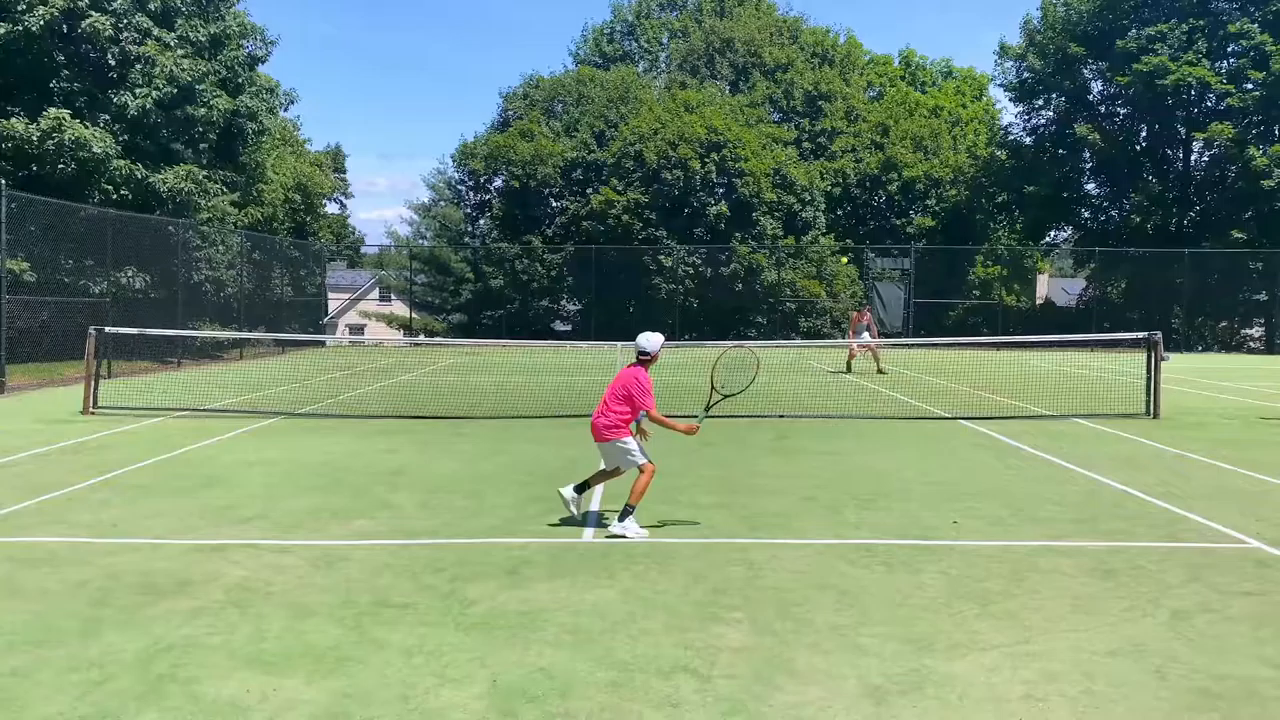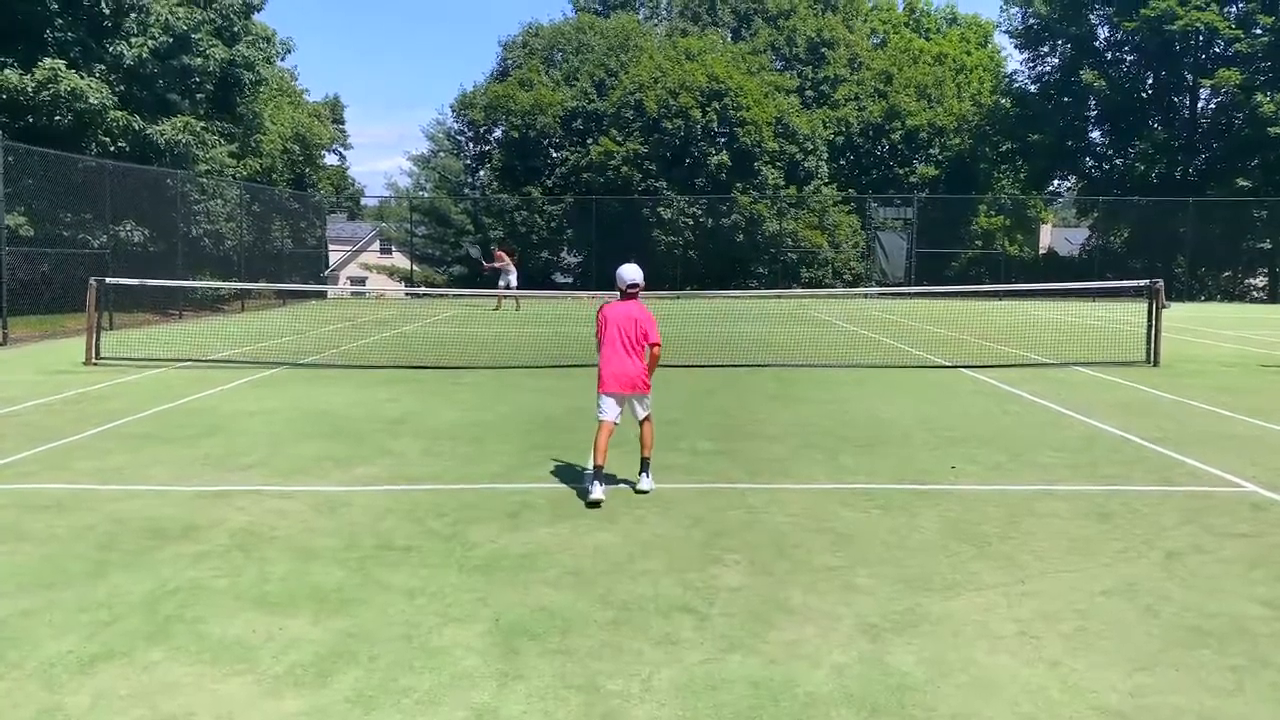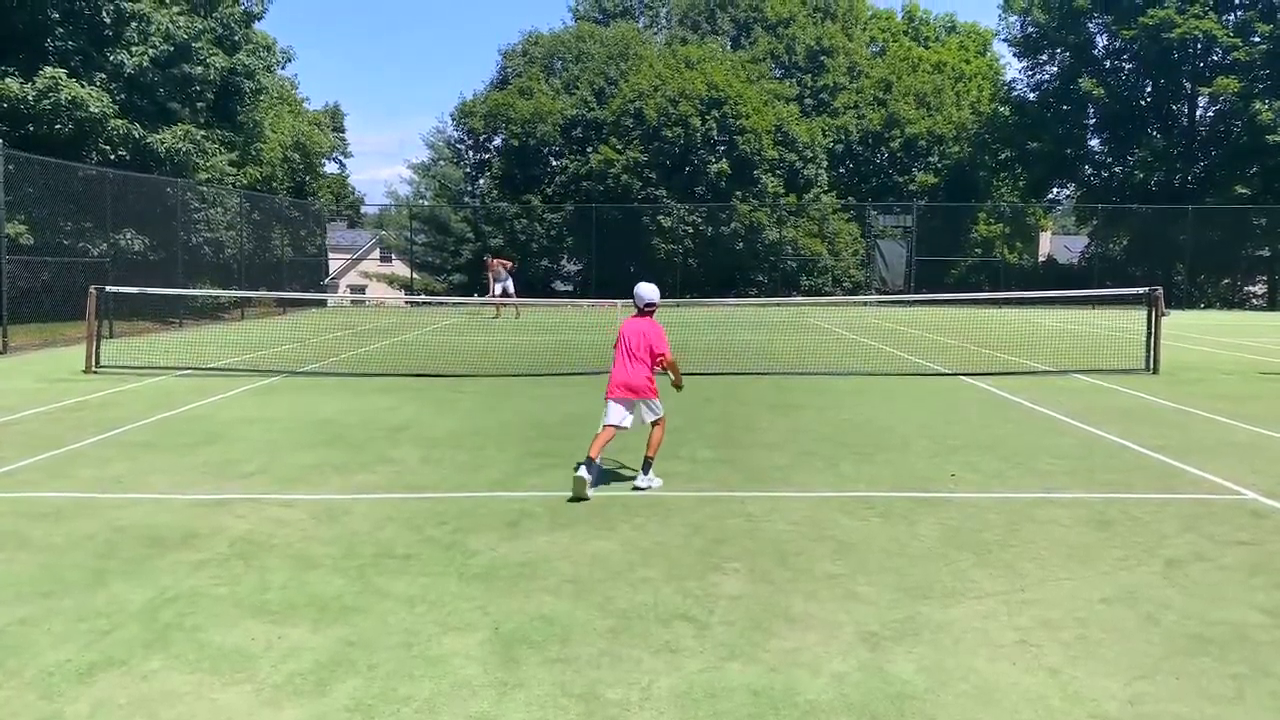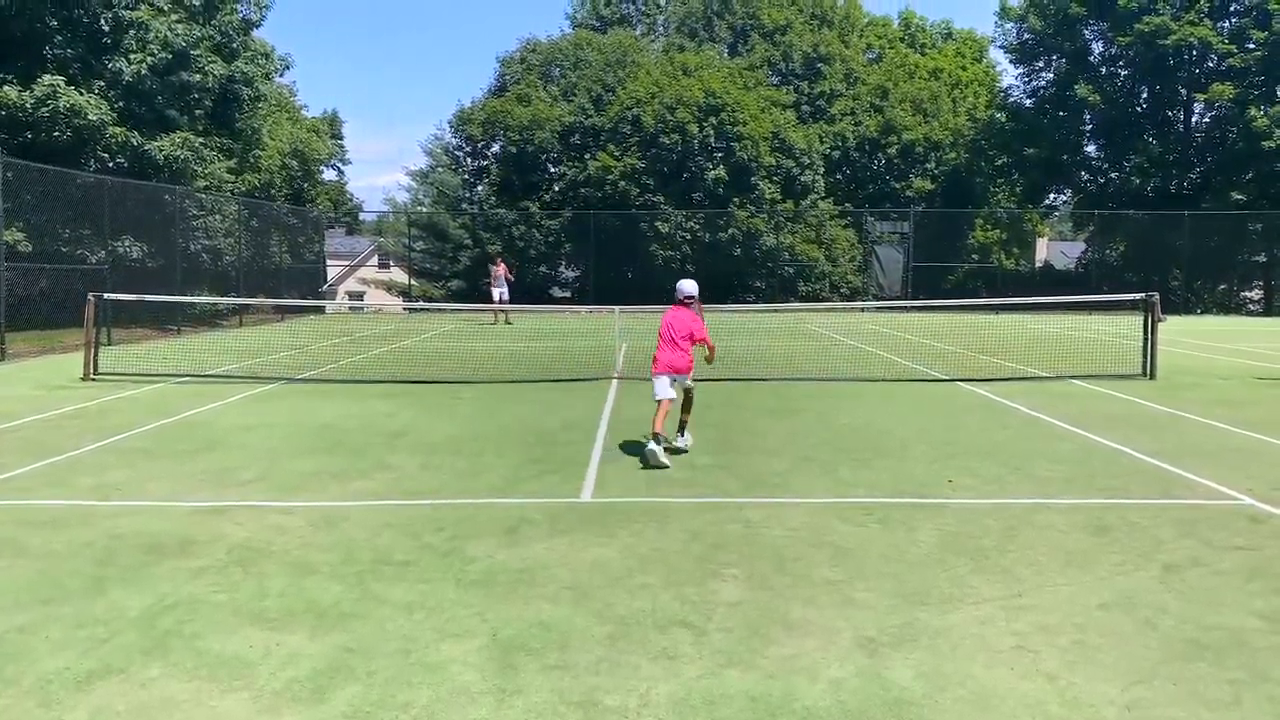
dt=0.5s
person 1, frame 1
left shoulder: (631, 370)
right shoulder: (641, 378)
right elbow: (652, 415)
left wrist: (637, 424)
right wrist: (680, 427)
left hip: (603, 424)
right hip: (613, 429)
left knee: (619, 467)
right knee: (647, 469)
left ankle: (575, 491)
right ankle: (623, 521)
person 1, frame 2
left shoulder: (606, 311)
right shoulder: (644, 313)
left elbow: (600, 347)
right elbow: (655, 351)
right wrist: (648, 373)
left hip: (609, 377)
right hip: (636, 377)
left knee: (605, 427)
right knee: (645, 421)
left ankle: (596, 483)
right ankle: (645, 475)
person 1, frame 3
left shoulder: (625, 325)
right shoulder: (655, 329)
right elbow: (668, 361)
right wrist: (678, 379)
left hip: (616, 384)
right hip: (642, 385)
left knee: (608, 431)
right knee: (658, 423)
left ankle: (586, 469)
right ankle: (645, 475)
person 1, frame 4
left shoulder: (669, 313)
right shoulder: (694, 319)
right elbow: (710, 345)
right wrist: (710, 357)
left hip: (661, 363)
right hip: (682, 364)
left knee: (663, 406)
right knee: (688, 392)
left ankle: (655, 443)
right ankle: (681, 436)
